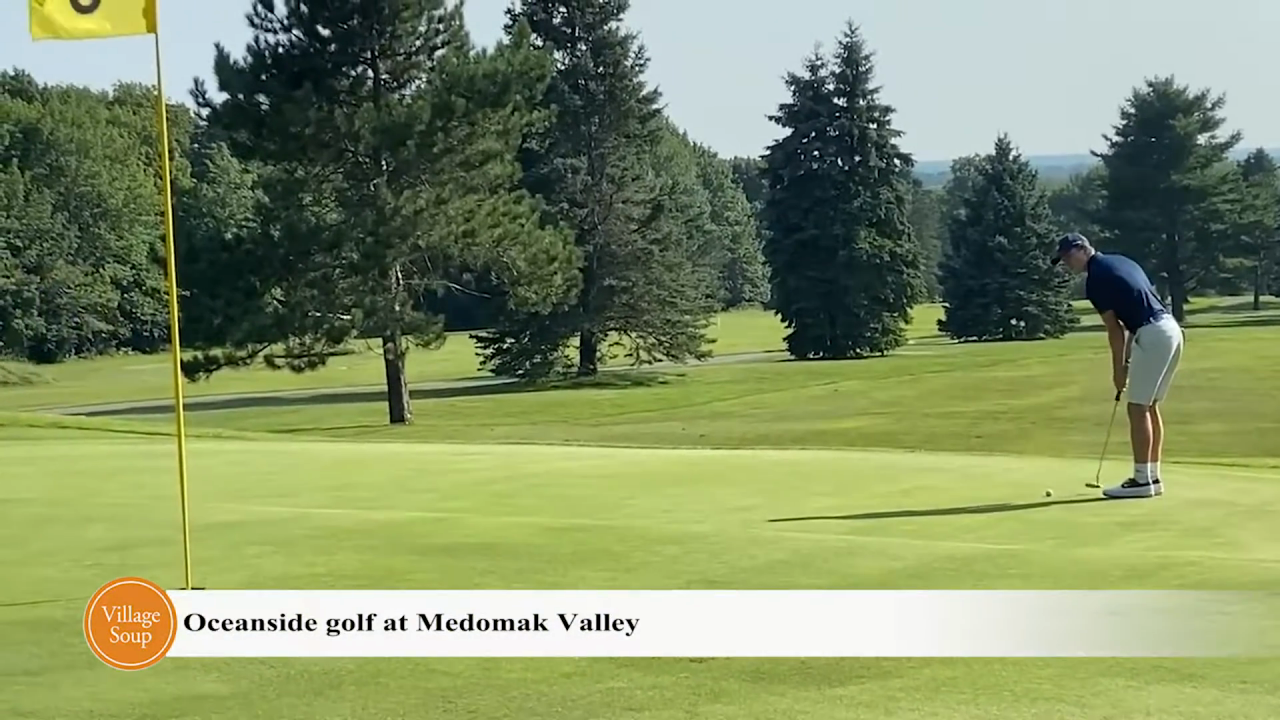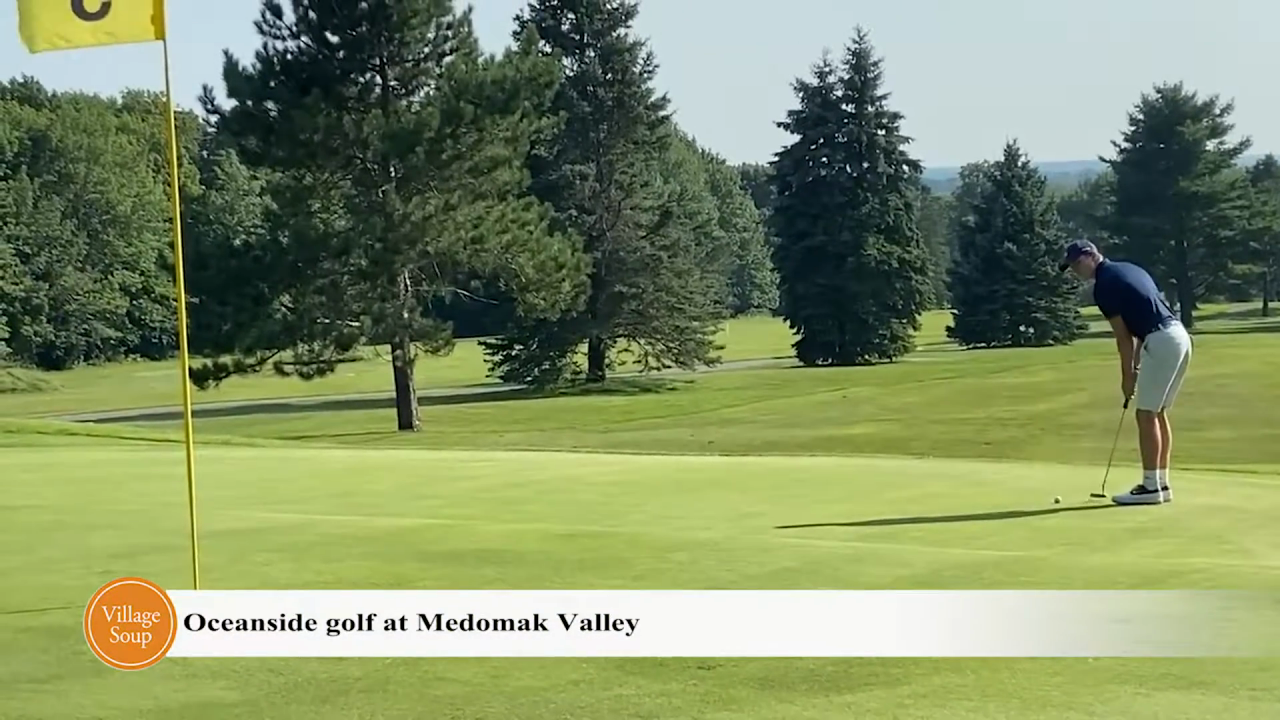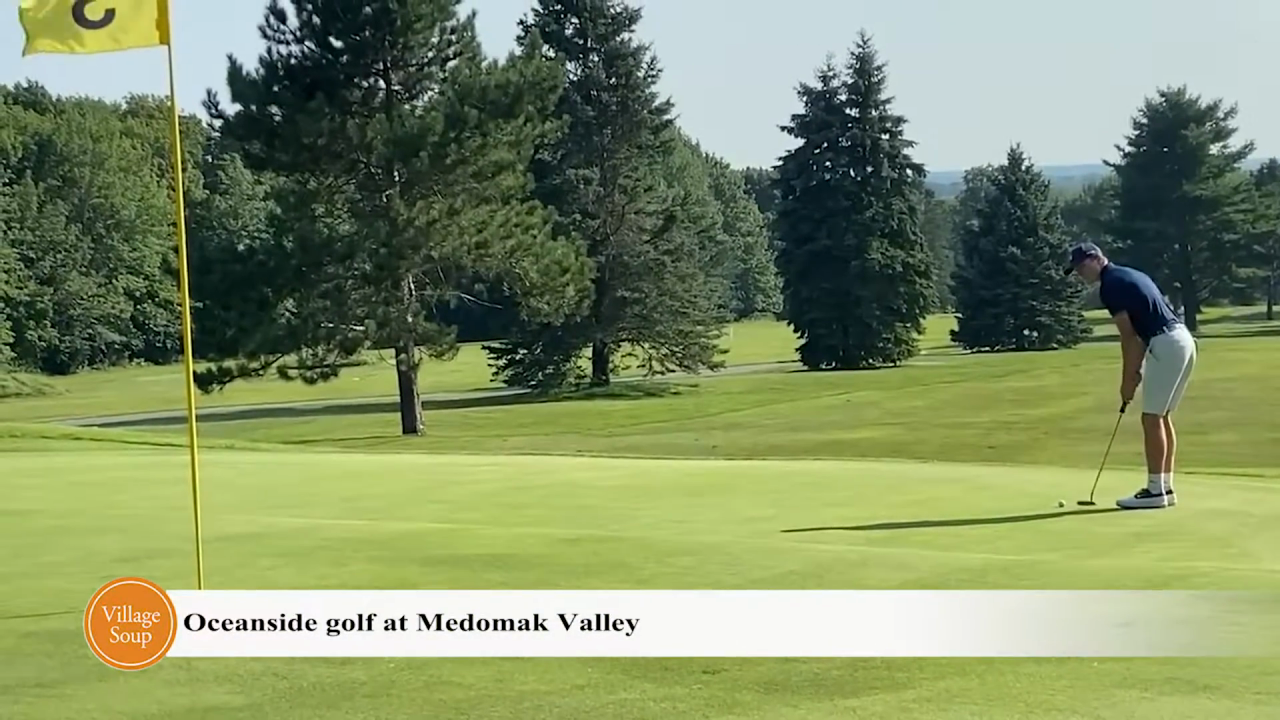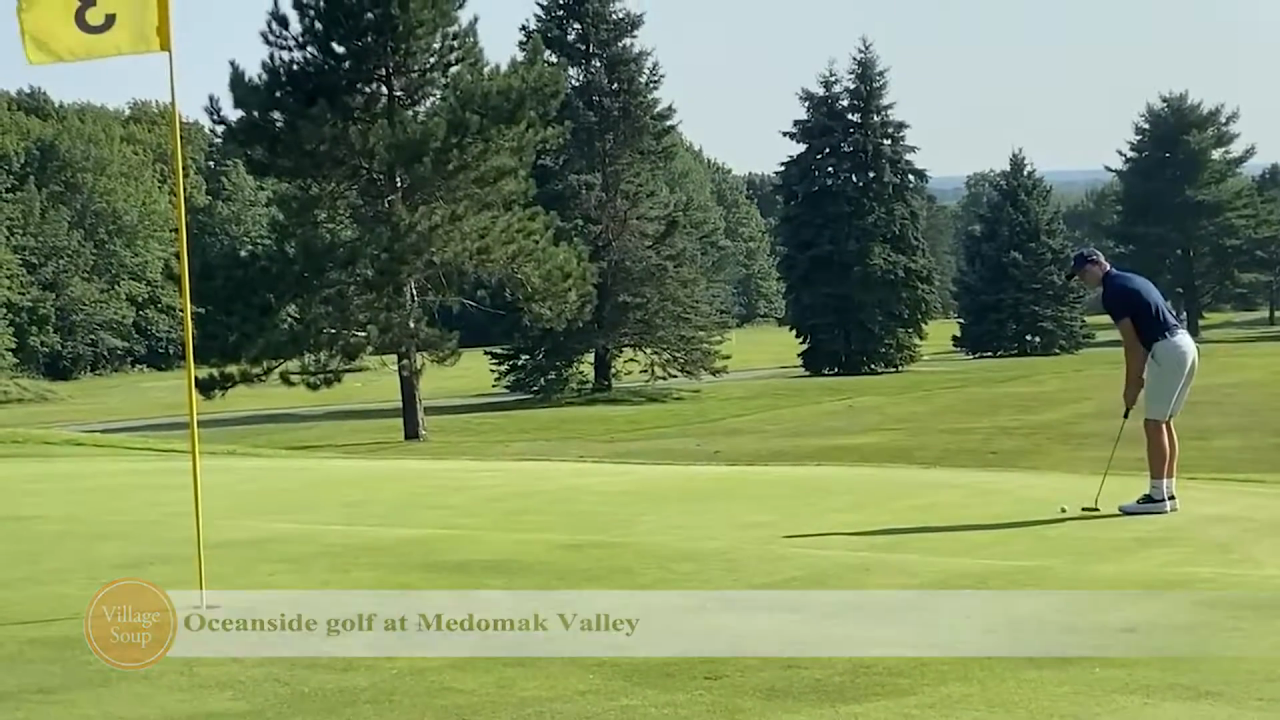
dt=0.7s
person 1, frame 1
left shoulder: (1096, 278)
right shoulder: (1118, 261)
left elbow: (1114, 329)
left wrist: (1118, 369)
right wrist: (1127, 360)
left hip: (1153, 335)
right hip: (1169, 330)
left knee: (1138, 408)
right knee: (1149, 406)
left ankle: (1142, 480)
right ankle: (1152, 476)
person 1, frame 2
left shoulder: (1103, 285)
right shoulder: (1126, 268)
left elbow: (1124, 336)
left wrist: (1127, 376)
right wrist: (1137, 364)
left hip: (1161, 342)
right hip: (1178, 336)
left knee: (1146, 414)
right knee: (1157, 413)
left ankle: (1151, 486)
right ankle: (1161, 483)
person 1, frame 3
left shoulder: (1110, 285)
right shoulder: (1127, 275)
left elbow: (1129, 336)
left wrist: (1127, 380)
right wrist: (1137, 371)
left hip: (1166, 345)
right hip: (1182, 340)
left knee: (1152, 418)
right knee: (1161, 416)
left ankle: (1155, 490)
right ankle: (1165, 487)
person 1, frame 4
left shoulder: (1112, 291)
right shoulder: (1130, 280)
left elbow: (1132, 343)
left wrist: (1130, 386)
right wrist: (1139, 376)
left hip: (1168, 351)
right hip: (1183, 346)
left knee: (1154, 423)
right knee: (1164, 422)
left ankle: (1157, 496)
right ankle: (1167, 493)
